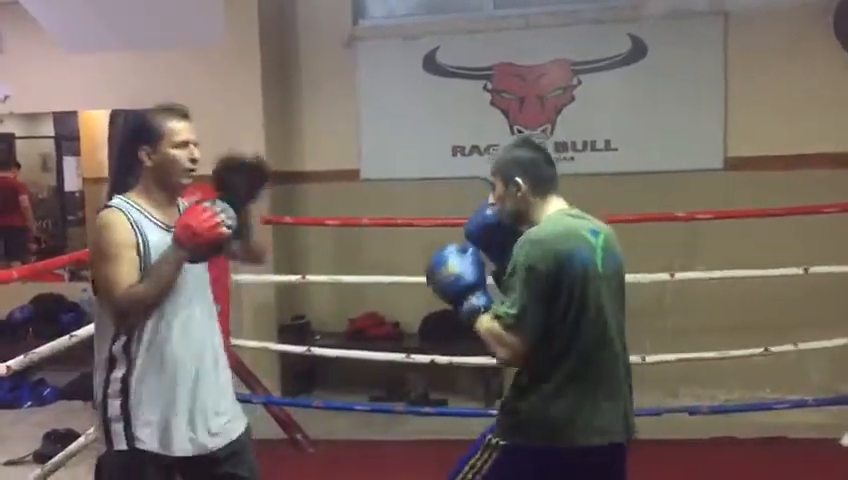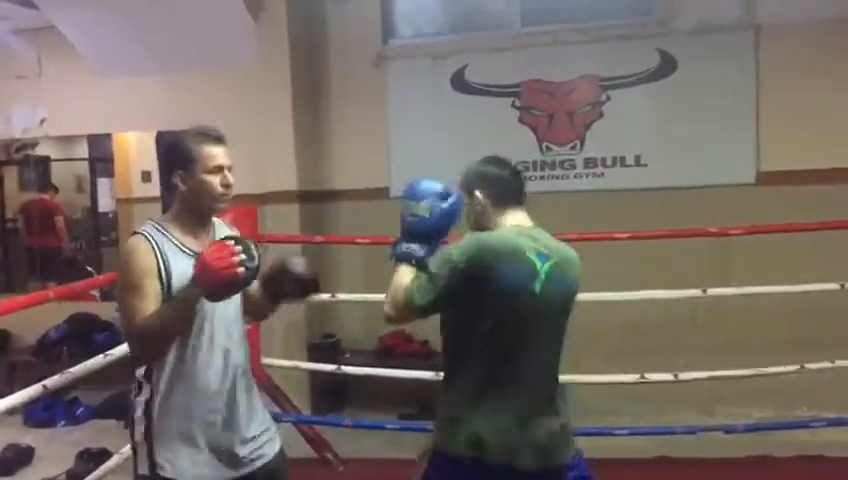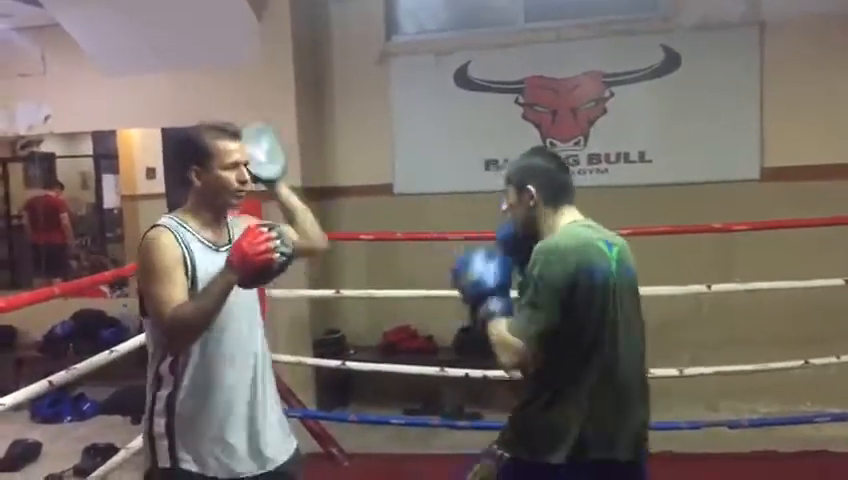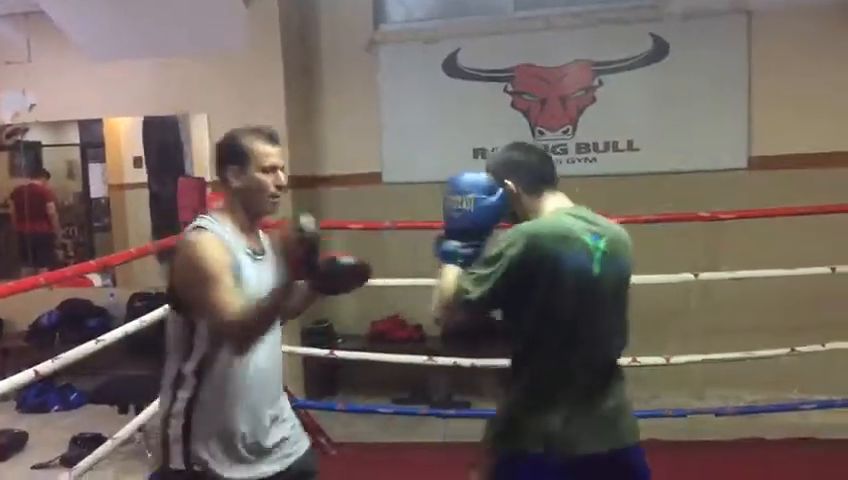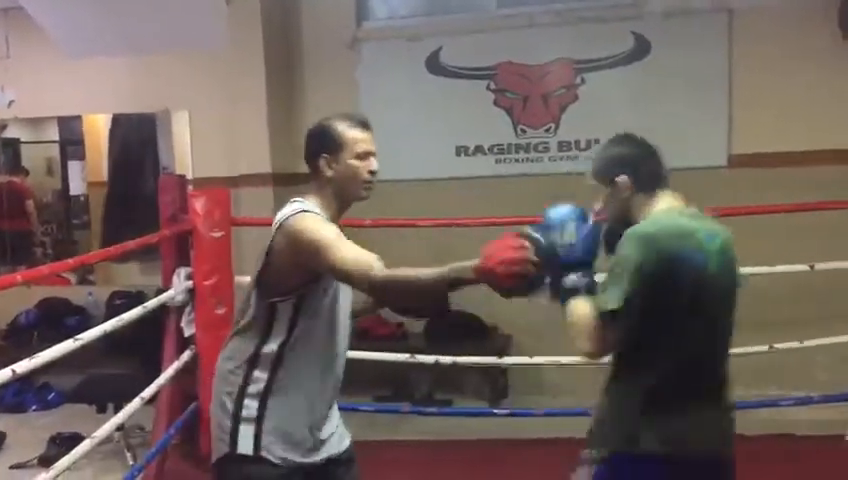
dt=0.5s
person 1, frame 1
left shoulder: (193, 212)
right shoulder: (115, 221)
left elbow: (255, 254)
right elbow: (126, 313)
left wrist: (241, 205)
right wrist: (180, 248)
right hip: (142, 414)
person 1, frame 2
left shoulder: (231, 237)
right shoulder: (144, 249)
right elbow: (141, 343)
left wrist: (275, 287)
right wrist: (197, 286)
right hip: (176, 442)
person 1, frame 3
left shoulder: (243, 228)
right shoulder: (164, 240)
left elbow: (315, 243)
right elbow: (174, 332)
left wrist: (280, 188)
right wrist: (231, 272)
person 1, frame 4
left shoulder: (261, 239)
right shoulder: (204, 243)
right elbow: (238, 333)
left wrist: (318, 283)
right wrist: (290, 275)
right hip: (204, 441)
person 1, frame 5
left shoulder: (326, 225)
right shoulder: (303, 226)
right elbow: (382, 282)
left wrist: (406, 298)
right wrist: (479, 270)
left hip: (310, 411)
right hip: (260, 413)
person 2, frame 1
left shoulder: (538, 243)
right shoulder: (602, 236)
left elbow: (509, 348)
left wrist: (470, 299)
right wrist: (505, 259)
left hip: (540, 429)
right hip: (606, 422)
person 2, frame 2
left shoulder: (477, 252)
right shoulder: (567, 260)
left elbow: (396, 310)
left wrist: (412, 244)
left hip: (472, 443)
right hip: (549, 442)
person 2, frame 3
left shoulder: (555, 252)
right shoulder: (617, 247)
left elbow: (517, 355)
left wrist: (489, 303)
left hip: (546, 444)
right hip: (620, 440)
person 2, frame 4
left shoulder: (529, 240)
right shoulder: (616, 237)
left elbow: (447, 312)
left wrist: (457, 240)
left hip: (539, 440)
right hip: (612, 433)
person 2, frame 5
left shoulder: (646, 240)
right shoulder: (716, 237)
left elbow: (593, 341)
left wrist: (572, 278)
left hip: (640, 442)
right hip: (708, 438)
